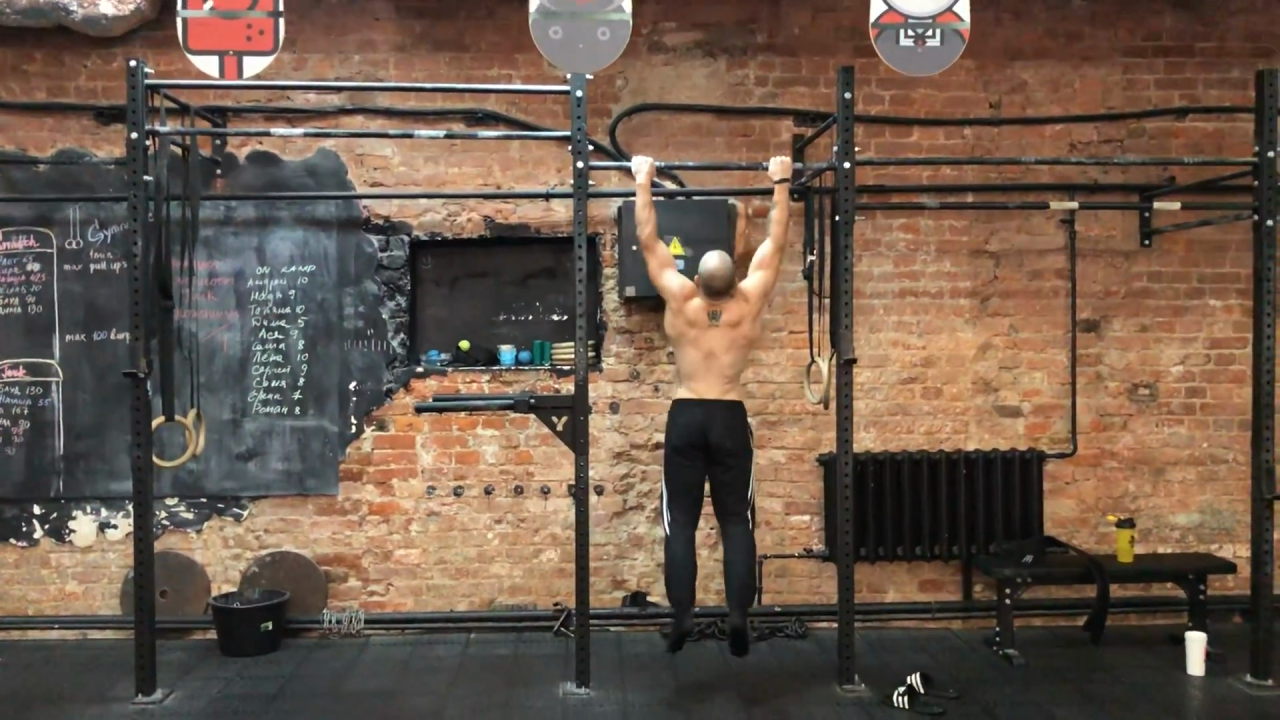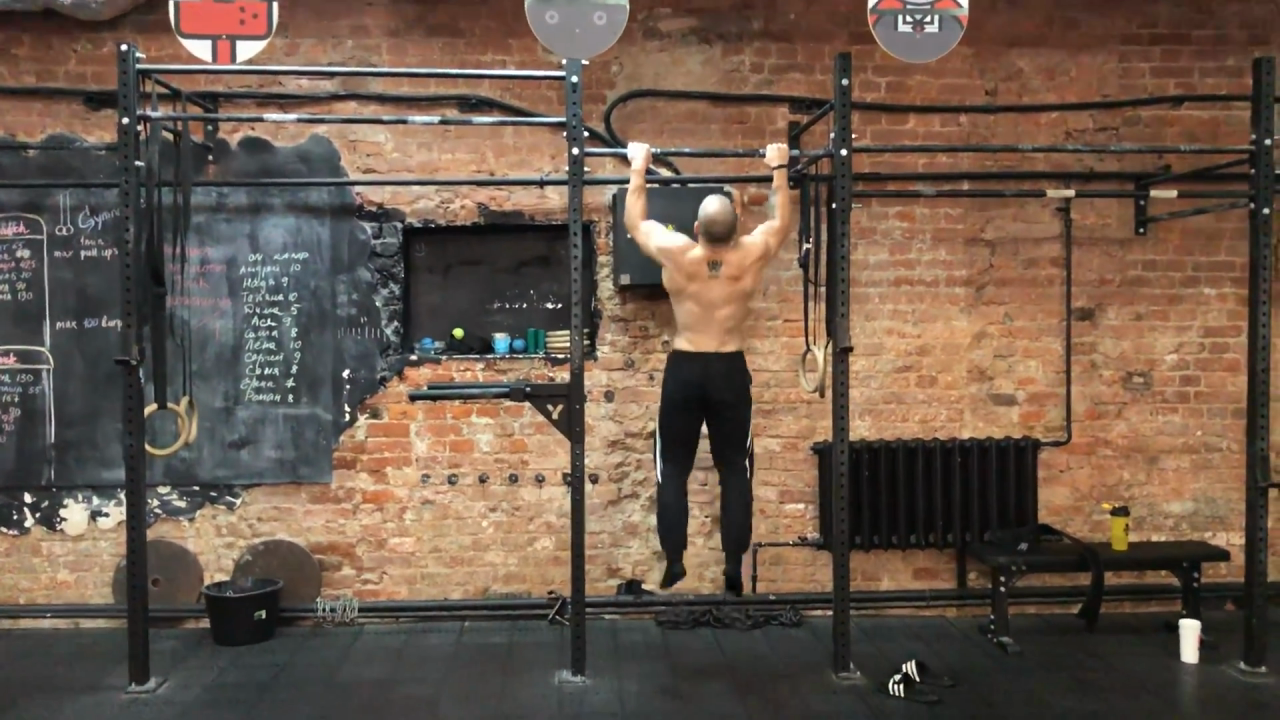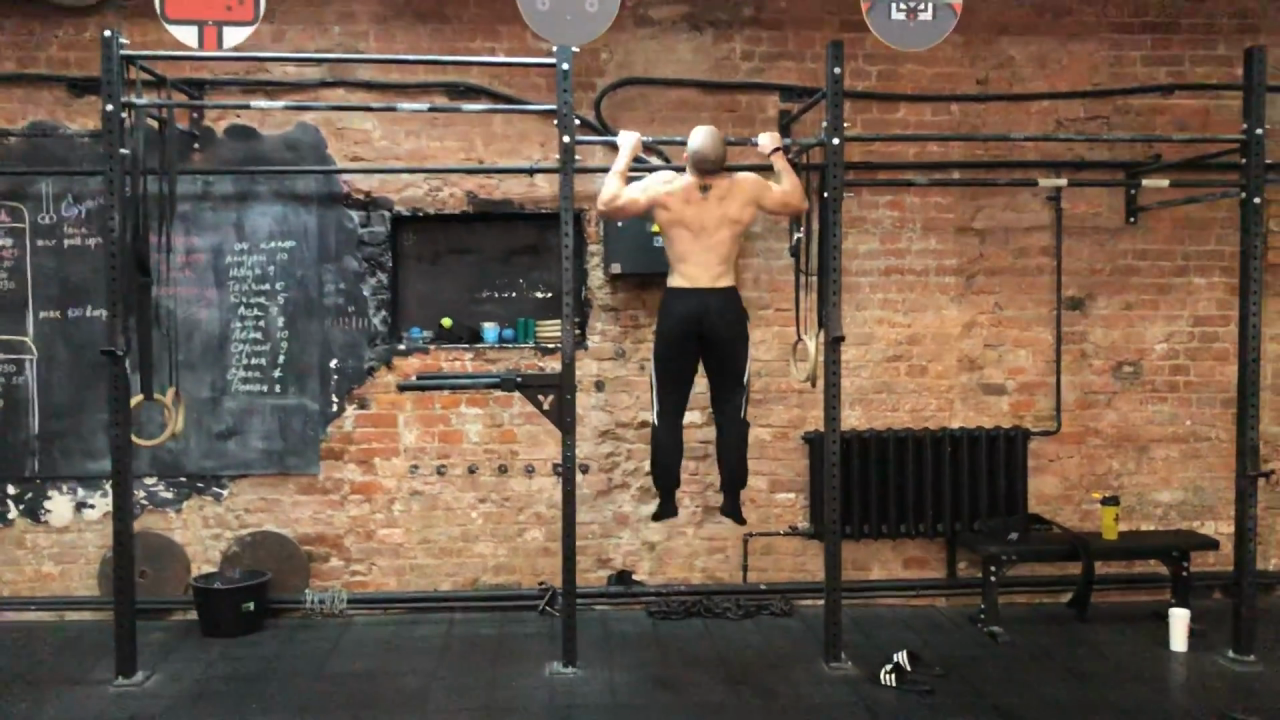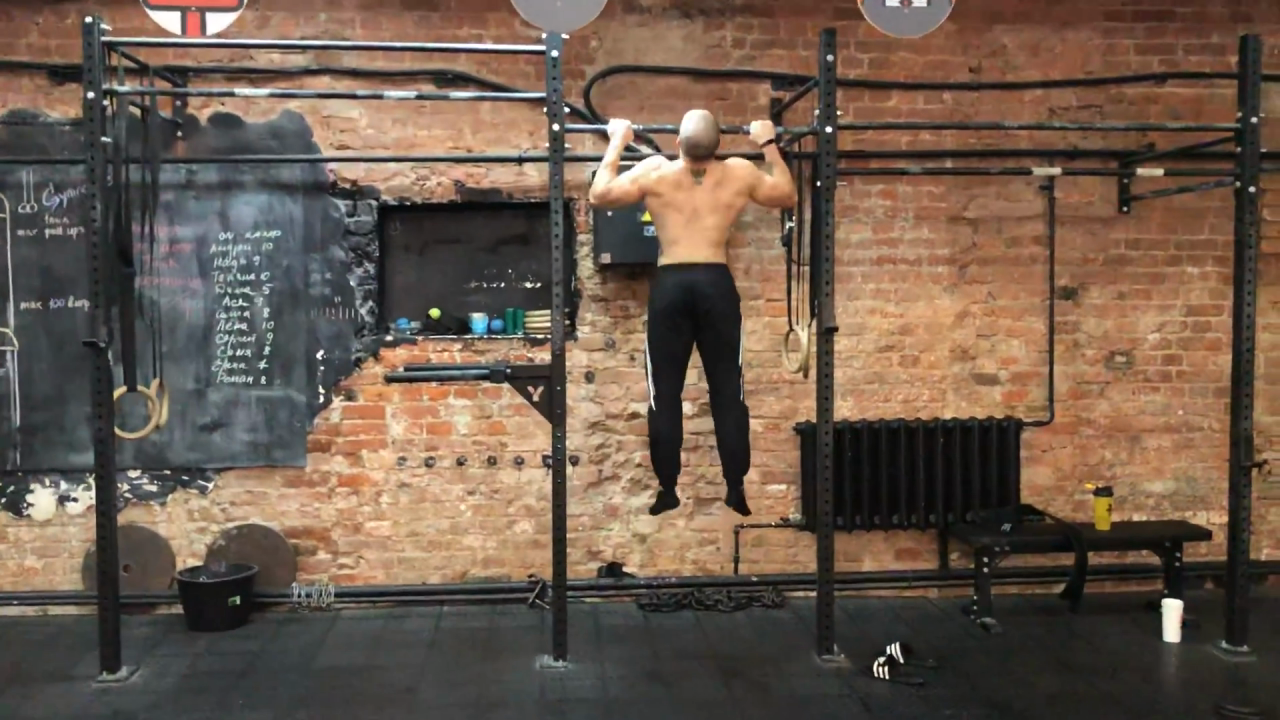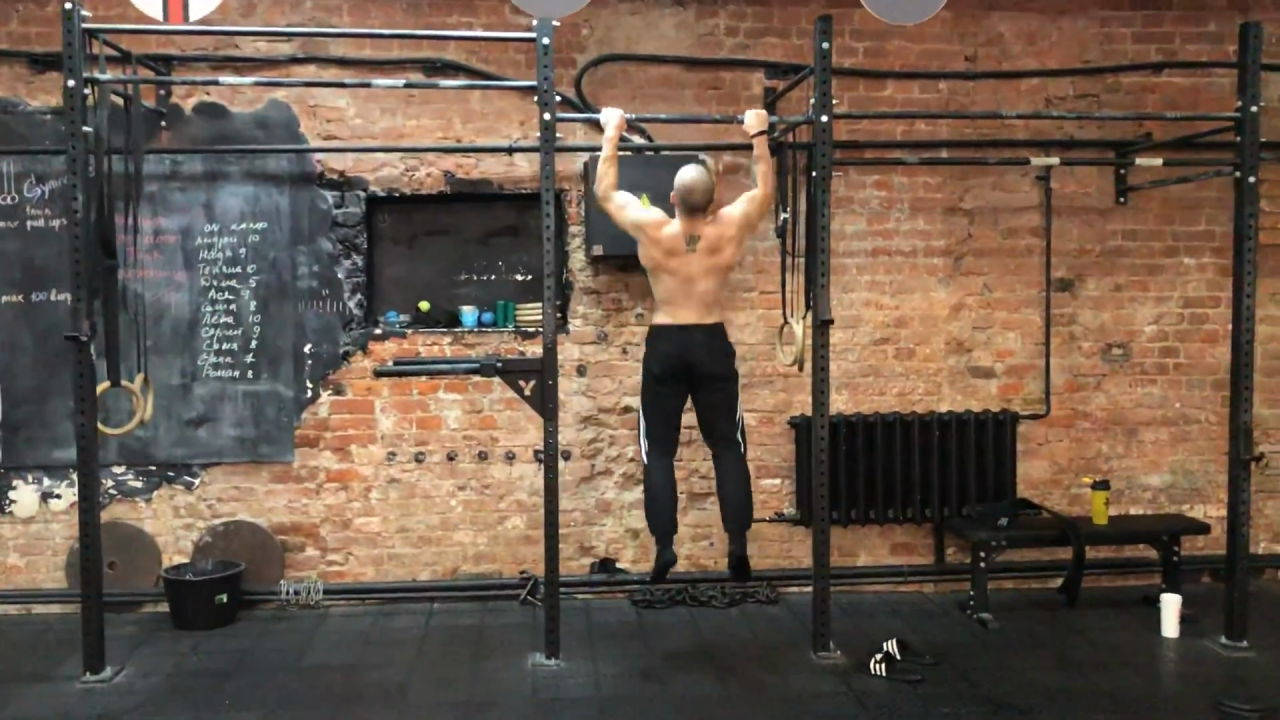
dt=0.2s
person 1, frame 1
left shoulder: (679, 301)
right shoulder: (750, 303)
left elbow: (648, 240)
right elbow: (776, 240)
left wrist: (643, 182)
right wrist: (781, 182)
left hip: (685, 419)
right hip: (730, 420)
left knee: (680, 523)
right knee: (736, 523)
left ankle: (683, 613)
right ankle: (739, 616)
person 1, frame 2
left shoulder: (675, 251)
right shoulder: (753, 253)
left elbow: (632, 219)
right elbow: (782, 220)
left wrist: (638, 168)
right wrist: (779, 169)
left hip: (683, 369)
right hip: (729, 370)
left knee: (673, 471)
right knee: (734, 470)
left ankle: (674, 561)
right ankle: (734, 566)
person 1, frame 3
left shoulder: (662, 186)
right shoulder: (749, 187)
left elbow: (605, 206)
right elbow: (799, 204)
left wrist: (625, 154)
right wrist: (778, 155)
left hip: (679, 305)
right hip: (725, 305)
left knee: (668, 409)
right knee: (731, 405)
left ankle: (667, 500)
right ankle: (732, 499)
person 1, frame 4
left shoulder: (655, 172)
right shoulder: (740, 173)
left elbow: (599, 195)
right elbow: (787, 195)
left wrist: (616, 143)
right wrist: (770, 144)
left hip: (670, 285)
right hip: (718, 285)
left knee: (664, 393)
right knee: (727, 391)
left ankle: (668, 488)
right ankle: (735, 487)
person 1, frame 5
left shoulder: (651, 230)
right shoulder: (730, 229)
left elbow: (604, 192)
right elbow: (766, 193)
left wrist: (611, 136)
right wrist: (759, 137)
left hip: (664, 346)
right hip: (713, 346)
left knee: (658, 454)
right knee: (728, 449)
left ankle: (664, 549)
right ankle: (737, 544)
